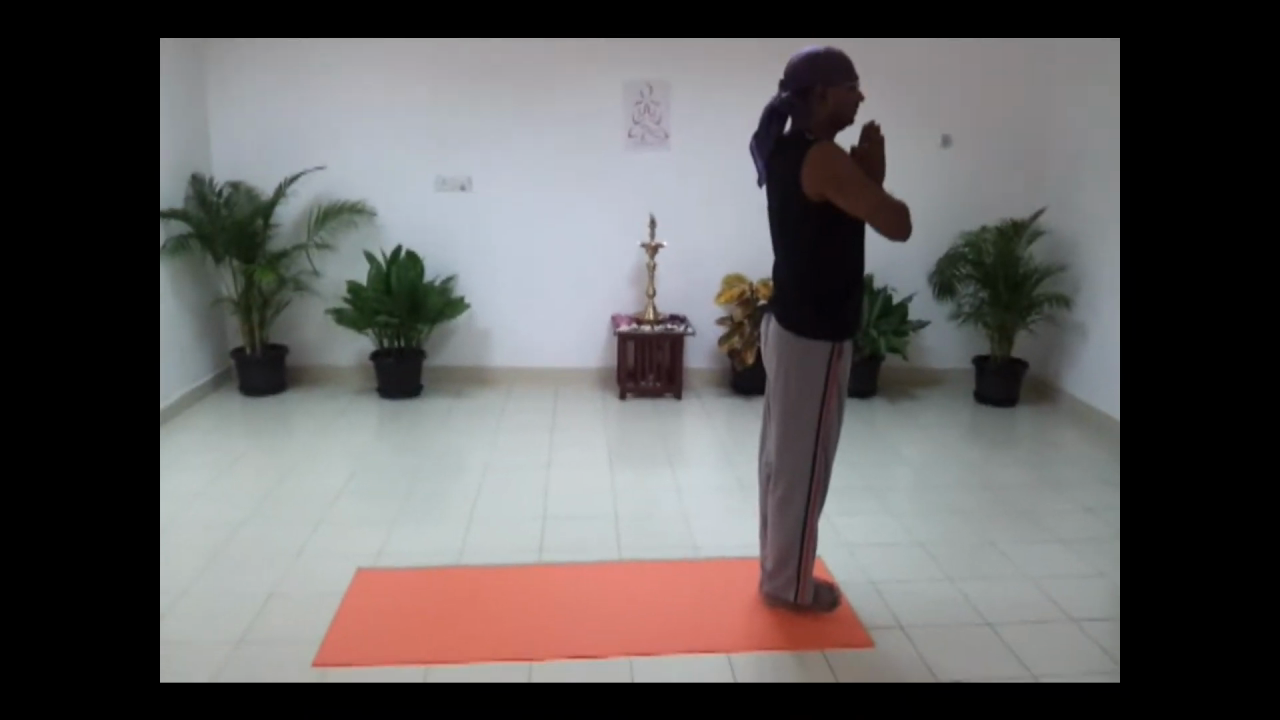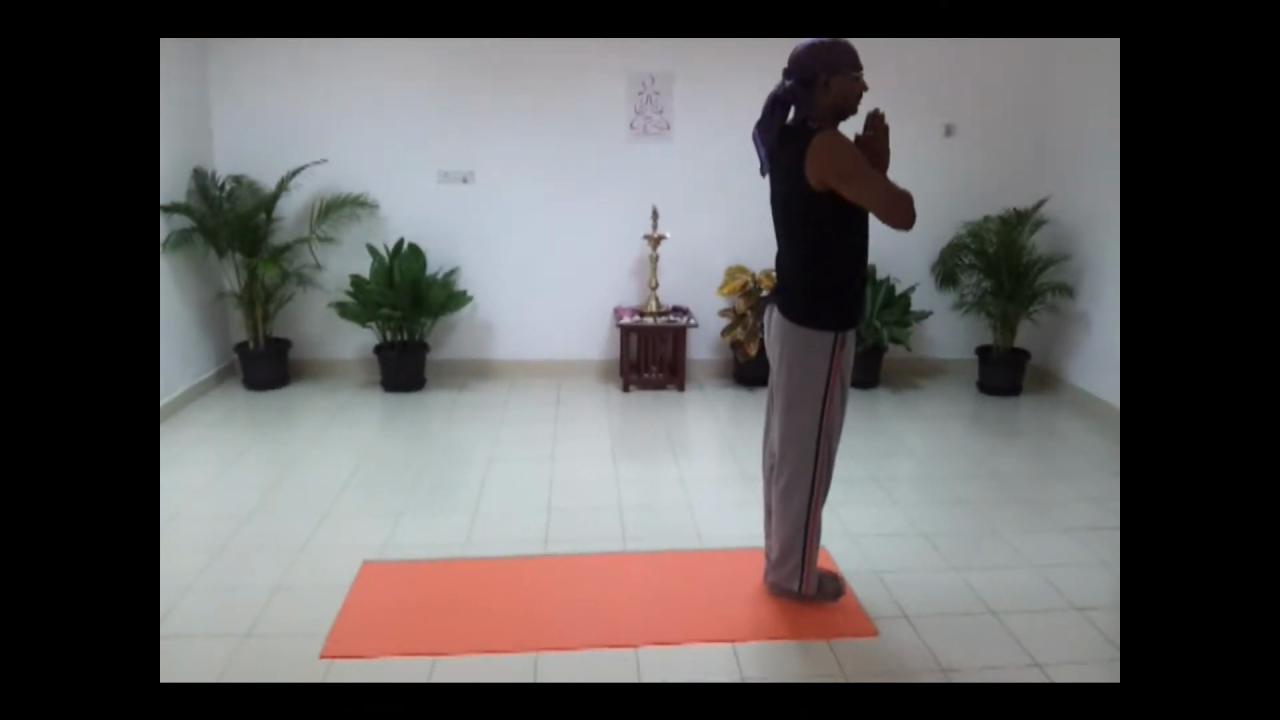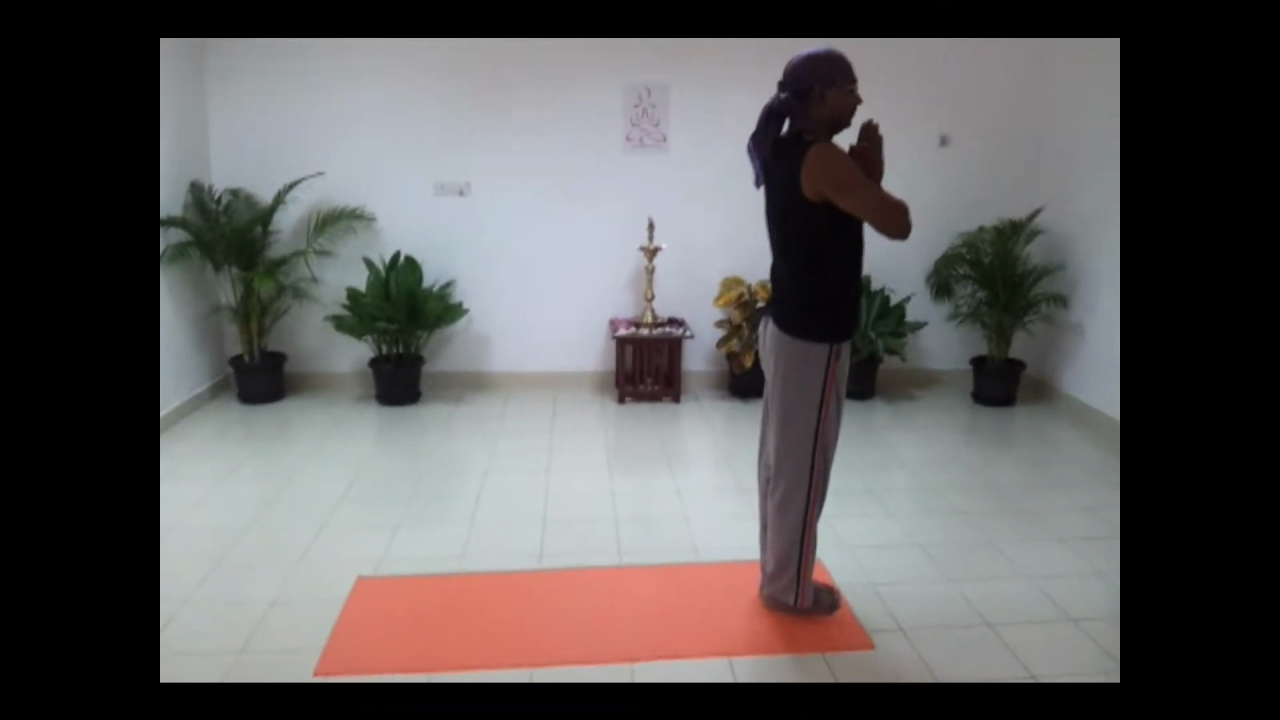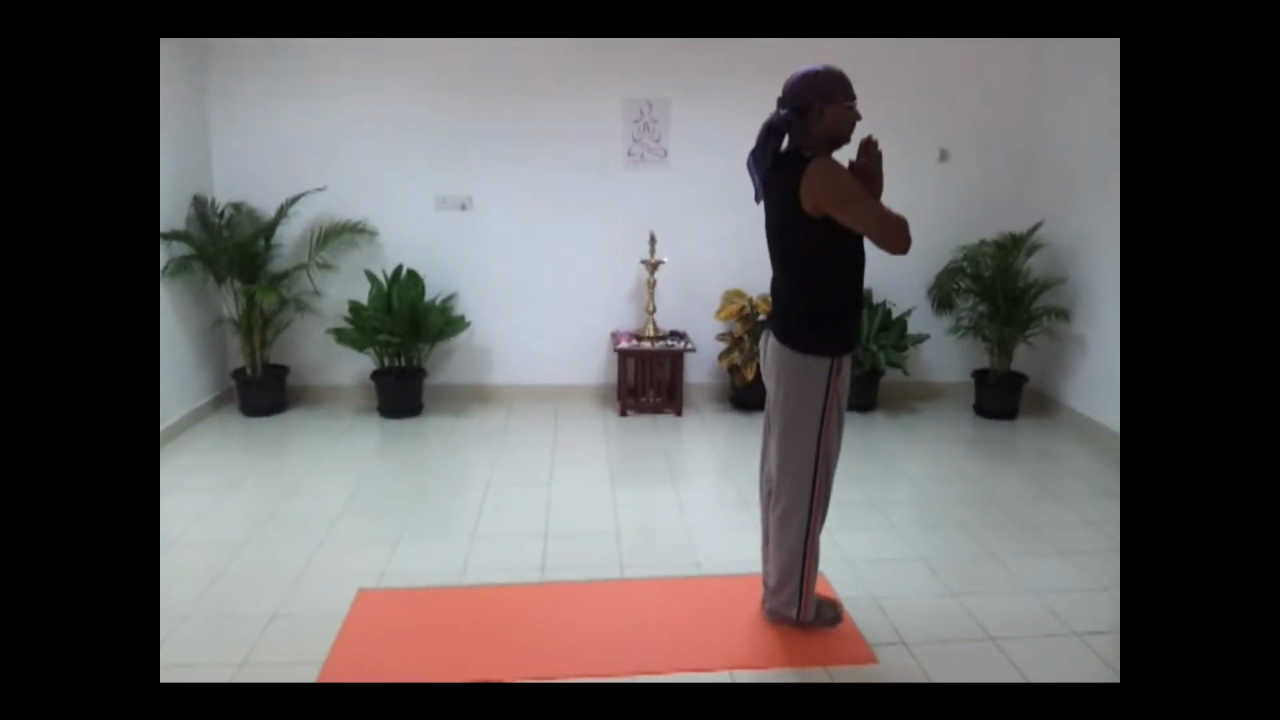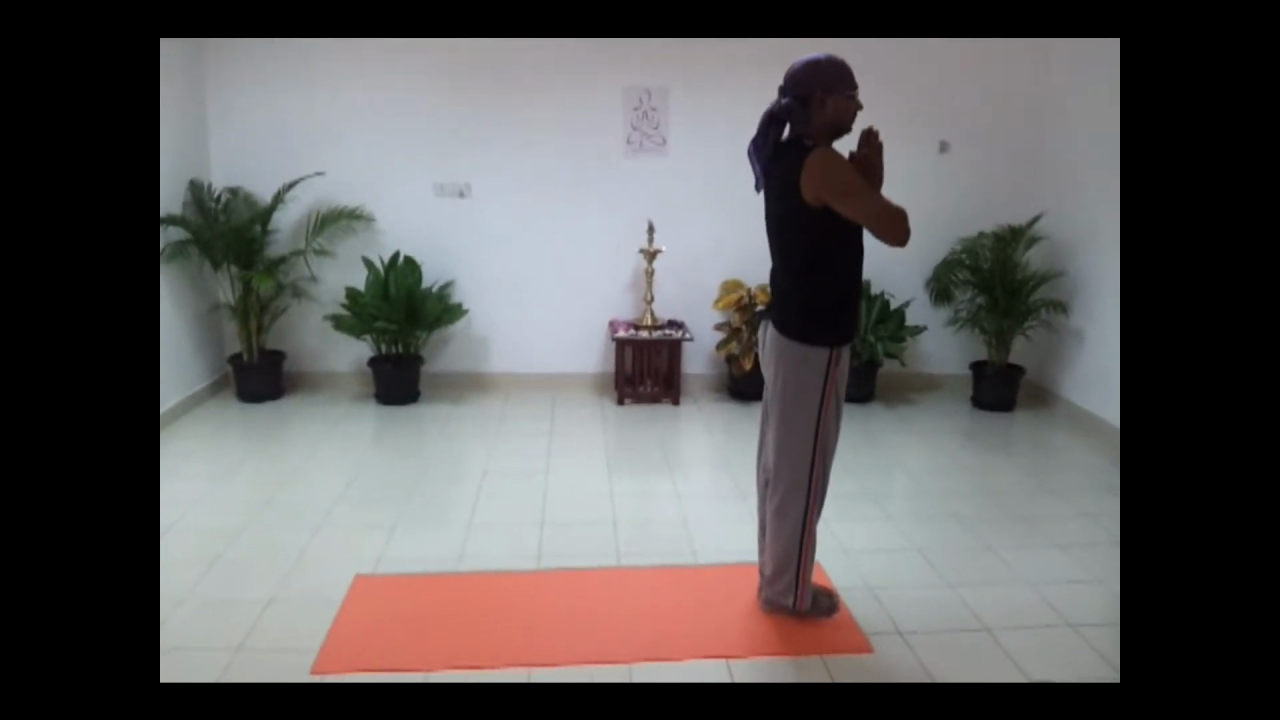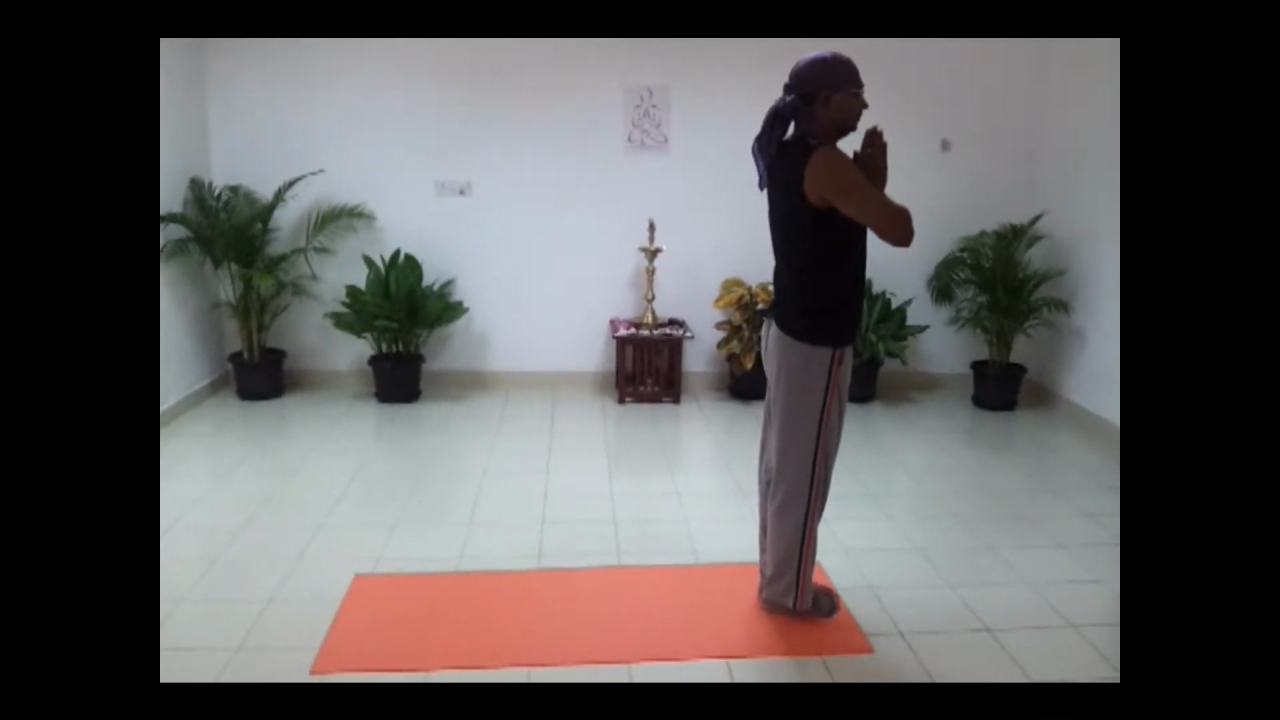
dt=0.3s
person 1, frame 1
left shoulder: (788, 152)
right shoulder: (823, 159)
left elbow: (841, 215)
right elbow: (897, 224)
left wrist: (863, 175)
right wrist: (873, 175)
left hip: (788, 324)
right hip: (815, 336)
left knee: (783, 457)
right knee: (803, 462)
left ankle: (779, 568)
right ankle: (789, 584)
person 1, frame 2
left shoulder: (792, 141)
right shoulder: (828, 148)
left elbow: (846, 201)
right elbow: (901, 213)
left wrist: (868, 164)
right wrist: (878, 164)
left hip: (792, 314)
right hip: (818, 326)
left knee: (788, 447)
right knee: (806, 453)
left ankle: (785, 560)
right ankle: (794, 575)
person 1, frame 3
left shoulder: (786, 154)
right shoulder: (822, 159)
left elbow: (838, 216)
right elbow: (897, 223)
left wrist: (862, 175)
right wrist: (871, 175)
left hip: (787, 327)
right hip: (813, 338)
left knee: (783, 460)
right knee: (802, 466)
left ankle: (780, 572)
right ankle: (790, 588)
person 1, frame 4
left shoulder: (786, 169)
right shoulder: (822, 175)
left elbow: (838, 230)
right elbow: (897, 238)
left wrist: (861, 192)
right wrist: (872, 191)
left hip: (788, 341)
right hip: (814, 352)
left knee: (785, 474)
right knee: (804, 480)
left ankle: (783, 586)
right ankle: (792, 601)
person 1, frame 5
left shoulder: (786, 158)
right shoulder: (822, 165)
left elbow: (841, 218)
right elbow: (896, 230)
left wrist: (863, 181)
right wrist: (871, 181)
left hip: (786, 331)
right hip: (813, 342)
left knee: (782, 464)
right knee: (801, 469)
left ankle: (778, 575)
right ankle: (788, 590)
person 1, frame 6
left shoulder: (790, 157)
right shoulder: (826, 164)
left elbow: (843, 218)
right elbow: (900, 230)
left wrist: (867, 181)
right wrist: (876, 182)
left hip: (789, 330)
right hip: (816, 341)
left knee: (783, 463)
right knee: (802, 469)
left ankle: (778, 575)
right ankle: (788, 591)
